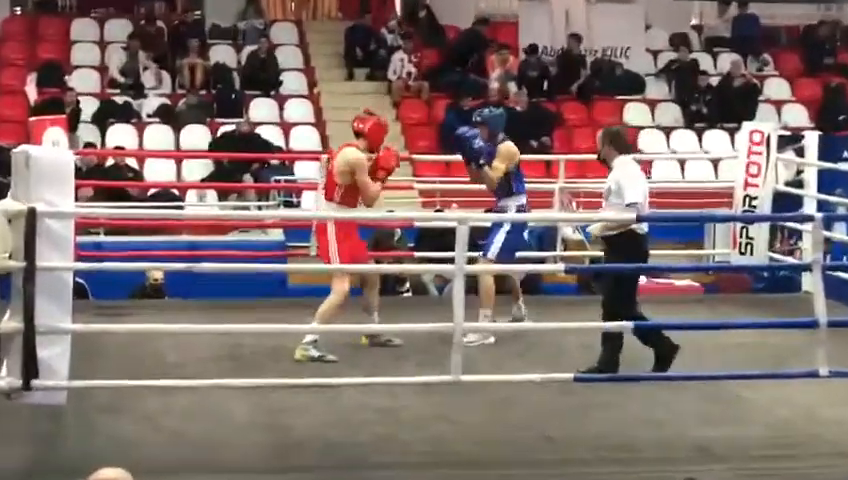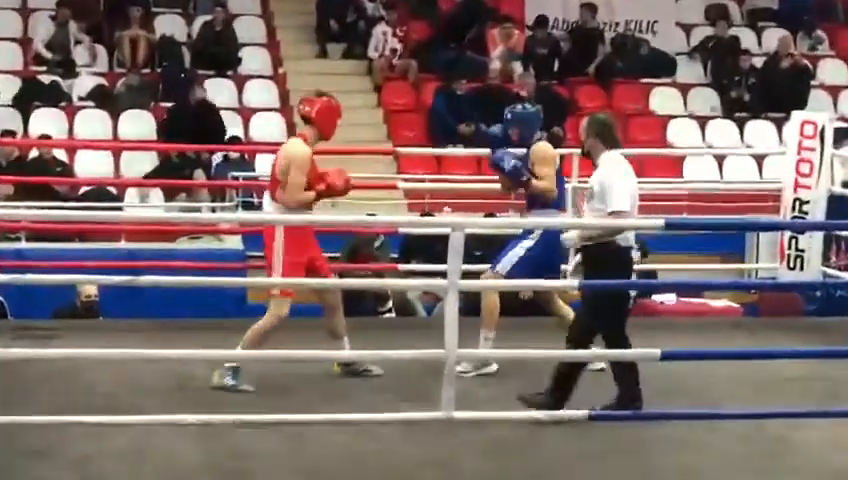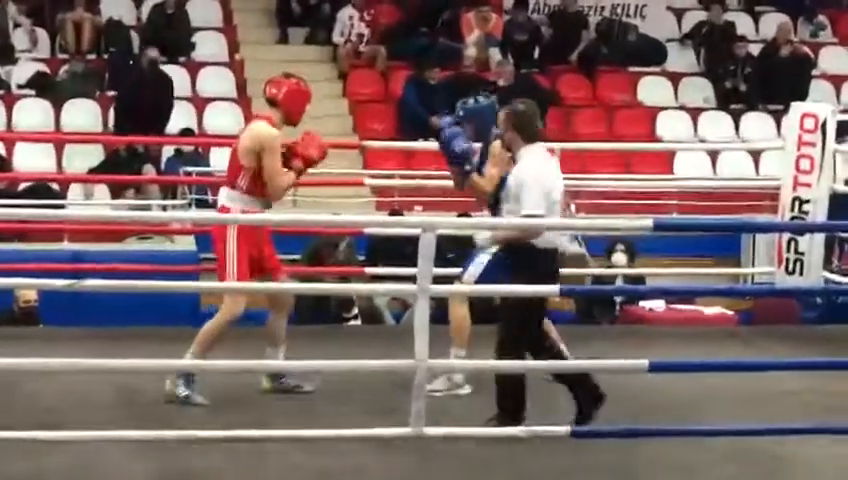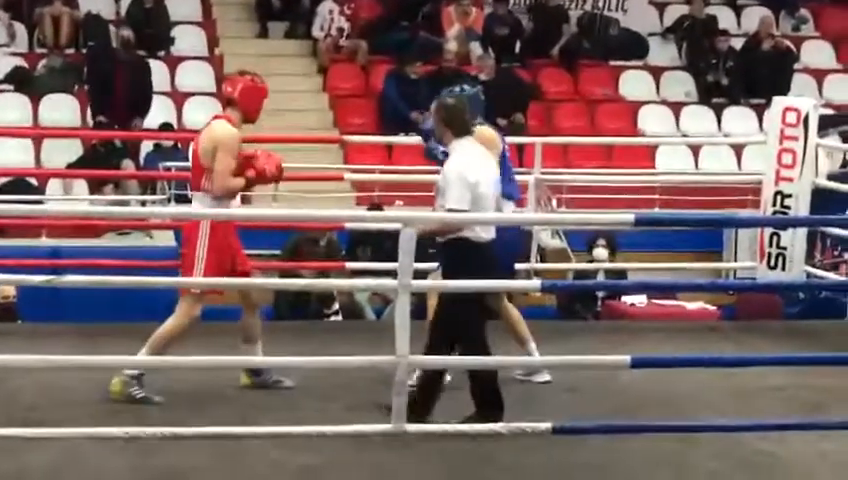
dt=0.4s
person 1, frame 1
left shoulder: (348, 153)
right shoulder: (356, 157)
right elbow: (369, 199)
left wrist: (375, 170)
right wrist: (382, 173)
left hip: (344, 224)
right hip: (334, 226)
left knee: (372, 277)
right knee: (341, 288)
left ankle: (374, 333)
person 1, frame 2
left shoulder: (300, 148)
right shoulder: (299, 151)
right elbow: (291, 200)
left wrist: (325, 184)
right wrist: (324, 189)
left hip: (300, 232)
right hip: (284, 233)
left knee: (332, 295)
right knee: (279, 310)
left ankle: (347, 360)
right ankle: (228, 369)
person 1, frame 3
left shoulder: (261, 129)
right shoulder: (267, 134)
right elbow: (276, 190)
left wrist: (289, 158)
right wrist: (300, 164)
left hip: (252, 222)
right hip: (236, 223)
left knee: (283, 297)
right knee: (234, 307)
left ankle: (275, 374)
right ankle: (181, 376)
person 1, frame 4
left shoulder: (219, 128)
right shoulder: (228, 133)
right elbow: (220, 187)
left wrist: (249, 169)
right wrist: (253, 176)
left hip: (219, 223)
right hip: (207, 225)
left knee: (252, 296)
right knee: (189, 310)
left ankle: (255, 371)
right ankle: (129, 376)
person 2, frame 1
left shoulder: (626, 172)
right shoulder: (620, 170)
left elbow: (635, 214)
left wrist: (602, 227)
right wrist: (605, 229)
left hip: (627, 246)
right hip: (619, 246)
left knee: (622, 308)
right knee: (613, 305)
left ankle: (663, 348)
right ankle: (608, 362)
person 2, frame 2
left shoulder: (614, 171)
right shoulder: (608, 169)
left elbow: (620, 221)
left wrist: (580, 236)
right wrist: (585, 249)
left hip: (609, 261)
right hip: (604, 260)
left knee: (583, 332)
right knee: (612, 332)
left ankle: (556, 395)
right ankle: (628, 397)
person 2, frame 3
left shoulder: (529, 169)
right shoulder: (543, 160)
left elbow: (531, 227)
left wrist: (491, 238)
left hip: (528, 262)
right hip: (537, 259)
left knee: (511, 342)
right knee: (535, 340)
left ankle: (509, 415)
right ankle: (587, 395)
person 2, frame 4
left shoulder: (458, 165)
right shoulder: (483, 156)
left elbow: (454, 222)
right elbow: (494, 205)
left wrist: (418, 229)
left hip: (465, 255)
right hip: (481, 250)
left knee: (470, 337)
right knee: (441, 332)
left ankle: (489, 408)
right ankle: (419, 404)
person 3, frame 1
left shoulder: (506, 148)
right shoulder: (492, 147)
left elbow: (491, 182)
right elbow: (476, 178)
left wrist: (480, 156)
right wrist: (469, 155)
left hip: (513, 212)
right hip: (506, 211)
left knee: (485, 265)
right knee: (503, 263)
left ankle: (485, 329)
right ankle: (519, 311)
person 3, frame 2
left shoulder: (541, 150)
right shoulder: (531, 151)
left elbow: (550, 192)
right elbow: (508, 188)
left wrist: (522, 175)
right wrist: (501, 162)
left hip: (543, 230)
right hip: (543, 230)
left knee: (489, 280)
right knee: (547, 296)
left ankle: (483, 357)
person 3, frame 3
left shoulder: (499, 148)
right shoulder: (489, 148)
left elbow: (484, 191)
right elbow: (462, 185)
left wrist: (464, 163)
right wrist: (456, 157)
left knee: (459, 293)
person 3, frame 4
left shoulder: (482, 135)
right shoulder: (486, 134)
left wrist: (447, 159)
right wrist: (444, 157)
left hip: (493, 224)
right hip: (504, 226)
right knee: (497, 299)
